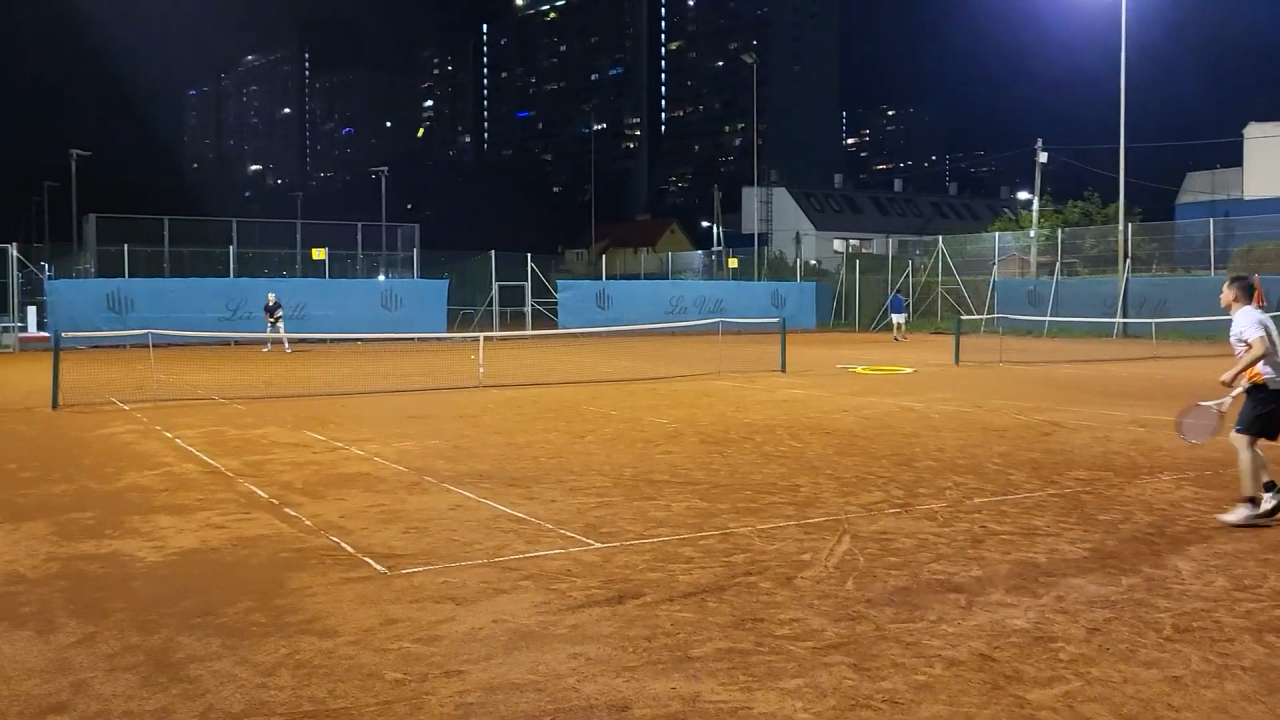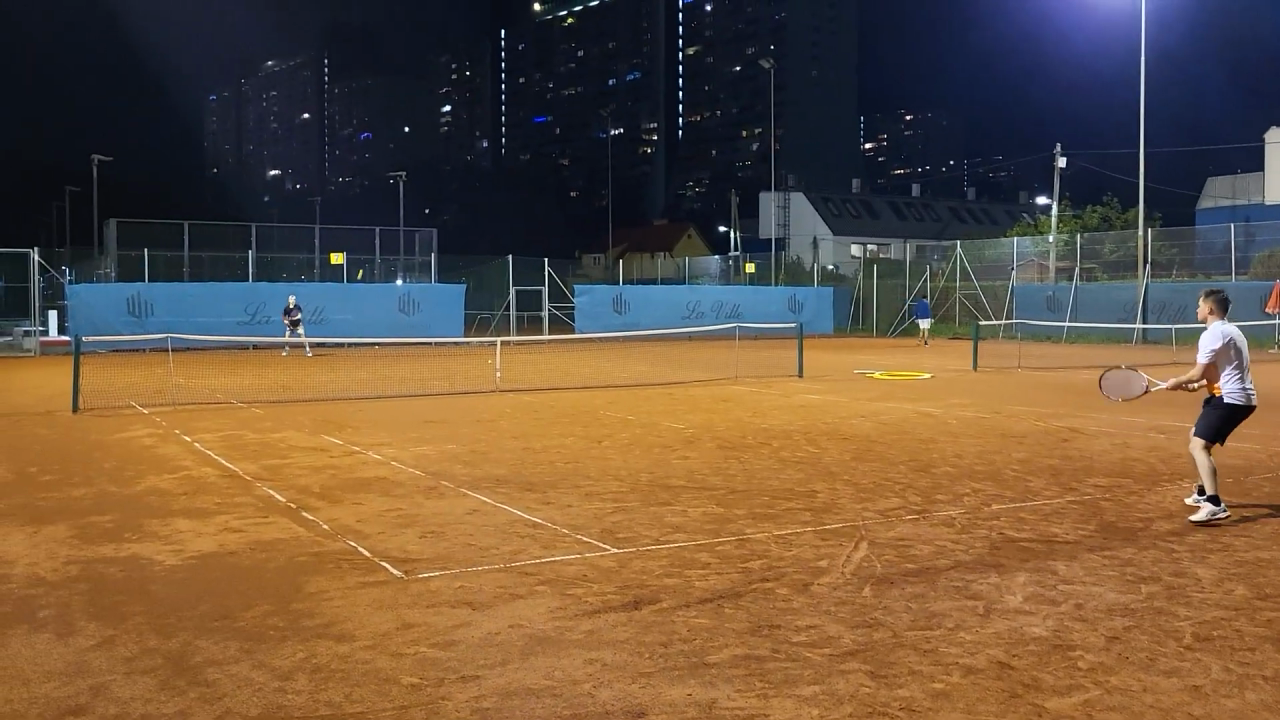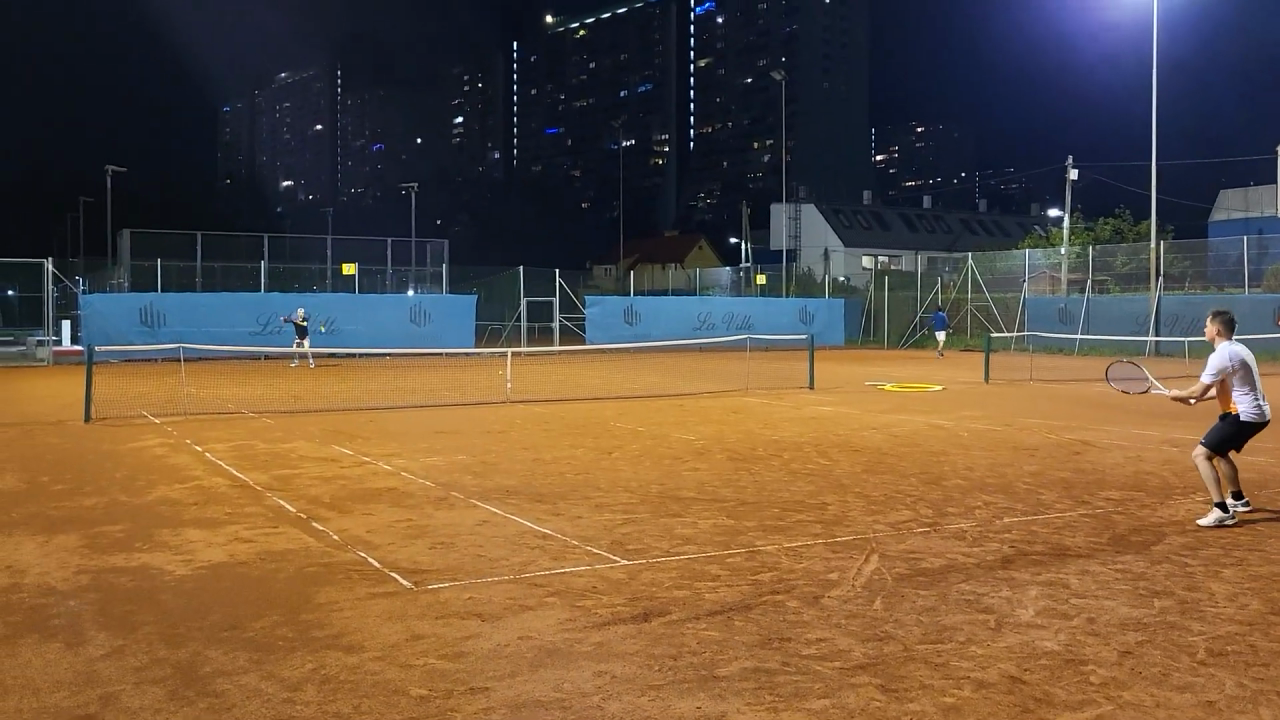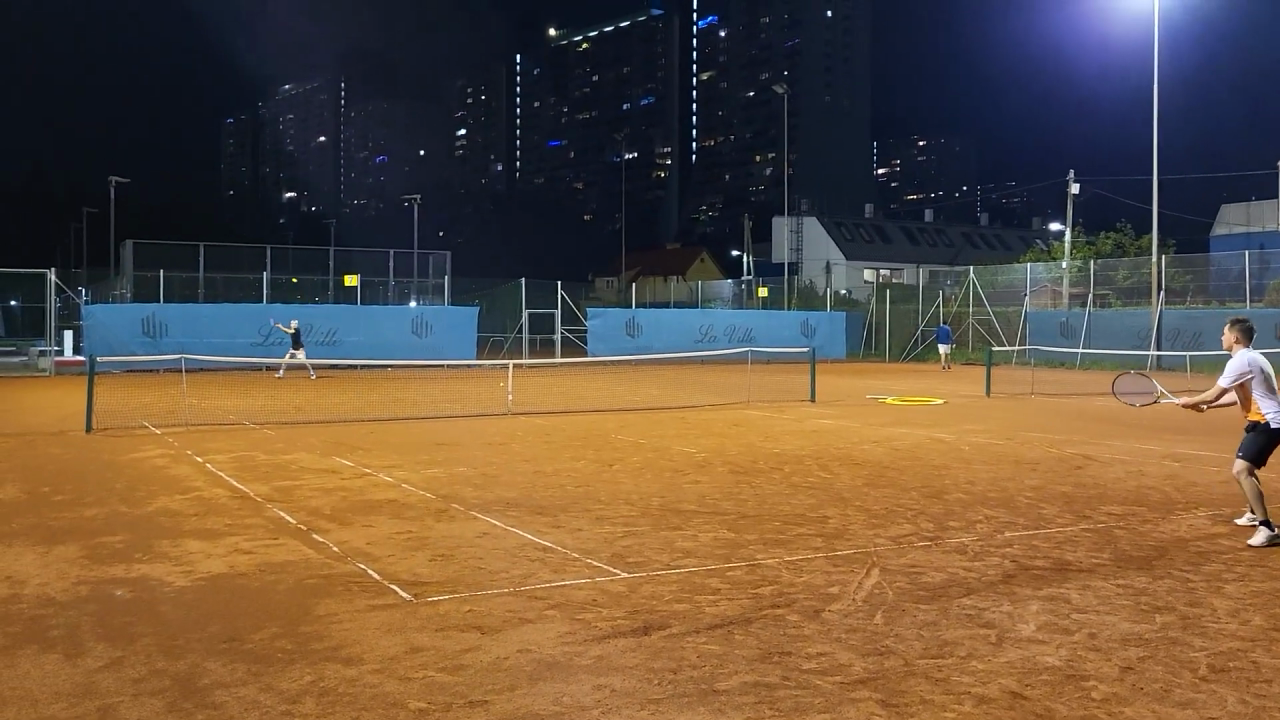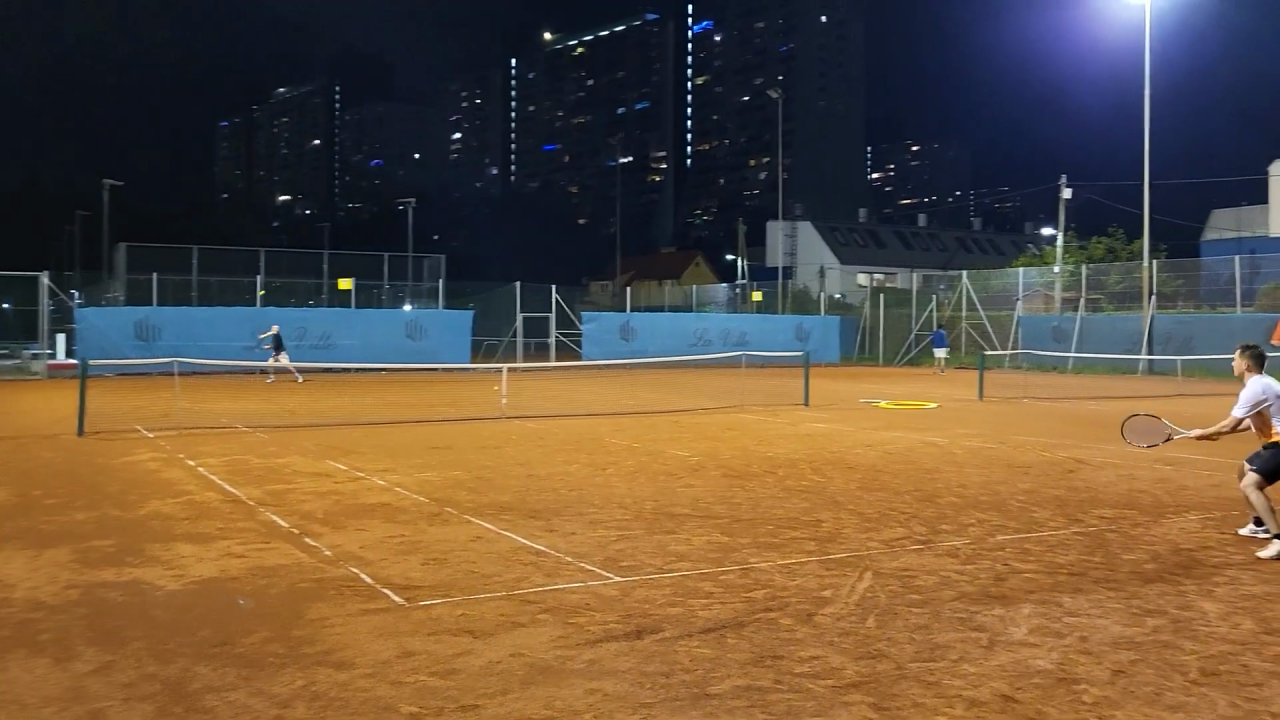
dt=0.4s
person 1, frame 1
left shoulder: (1245, 318)
right shoulder: (1256, 316)
left wrist: (1234, 372)
right wrist: (1244, 380)
left knee: (1240, 439)
right knee: (1247, 441)
left ankle: (1250, 505)
person 1, frame 2
left shoulder: (1212, 334)
right shoulder: (1233, 332)
left elbow: (1199, 373)
left wrist: (1177, 383)
right wrist: (1198, 385)
left hip: (1228, 400)
right hip: (1244, 400)
left knee: (1198, 446)
right knee: (1201, 439)
left ankle: (1214, 505)
right ankle: (1203, 493)
person 1, frame 3
left shoulder: (1221, 355)
right shoulder: (1238, 350)
left elbow: (1199, 391)
left wrist: (1179, 395)
right wrist: (1194, 398)
left hip: (1243, 416)
right hip: (1257, 415)
left knee: (1201, 455)
right knee: (1219, 452)
left ankle: (1222, 511)
right ankle: (1238, 499)
person 1, frame 4
left shoulder: (1240, 361)
right shoulder: (1251, 358)
left elbow: (1215, 394)
right elbow: (1238, 396)
left wrist: (1191, 401)
right wrist: (1205, 405)
left knee: (1240, 471)
right knee: (1245, 467)
right ankle: (1256, 513)
person 1, frame 5
left shoulder: (1254, 389)
right shoulder: (1263, 383)
left elbow: (1230, 425)
right elbow: (1251, 421)
left wrist: (1204, 433)
right wrist: (1216, 432)
left knee: (1249, 484)
right knee: (1244, 470)
right ankle: (1259, 524)
